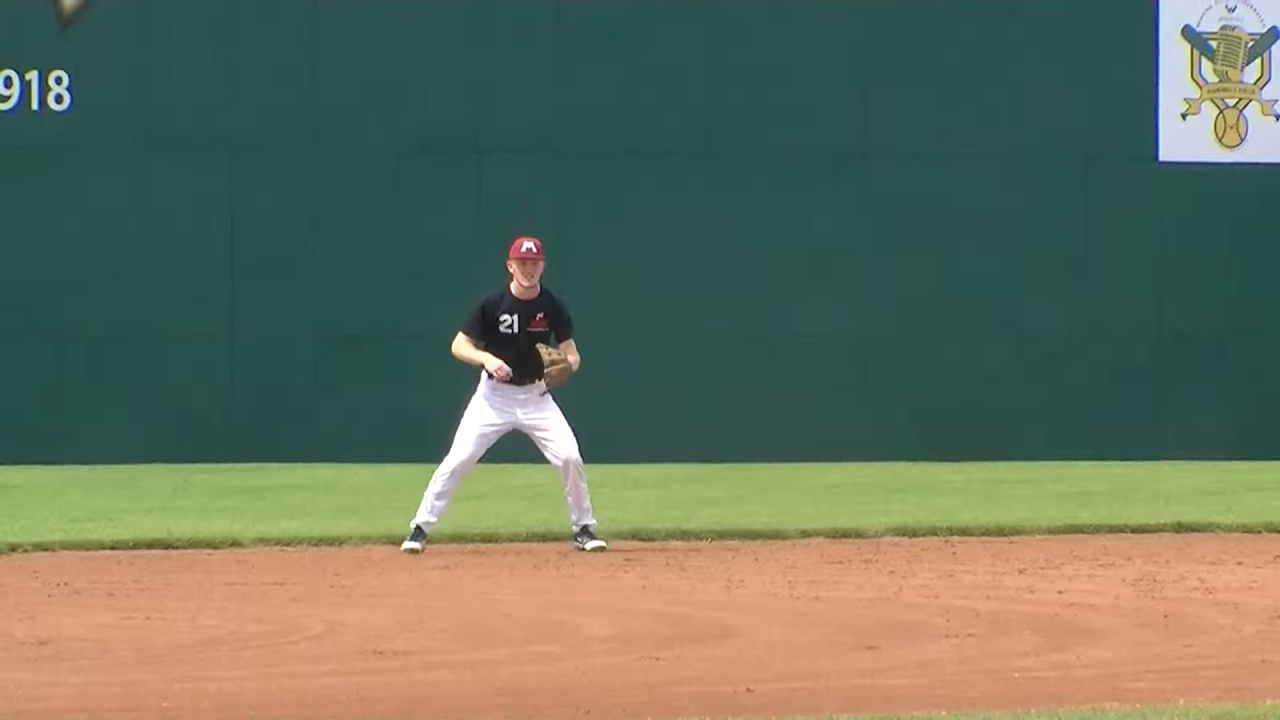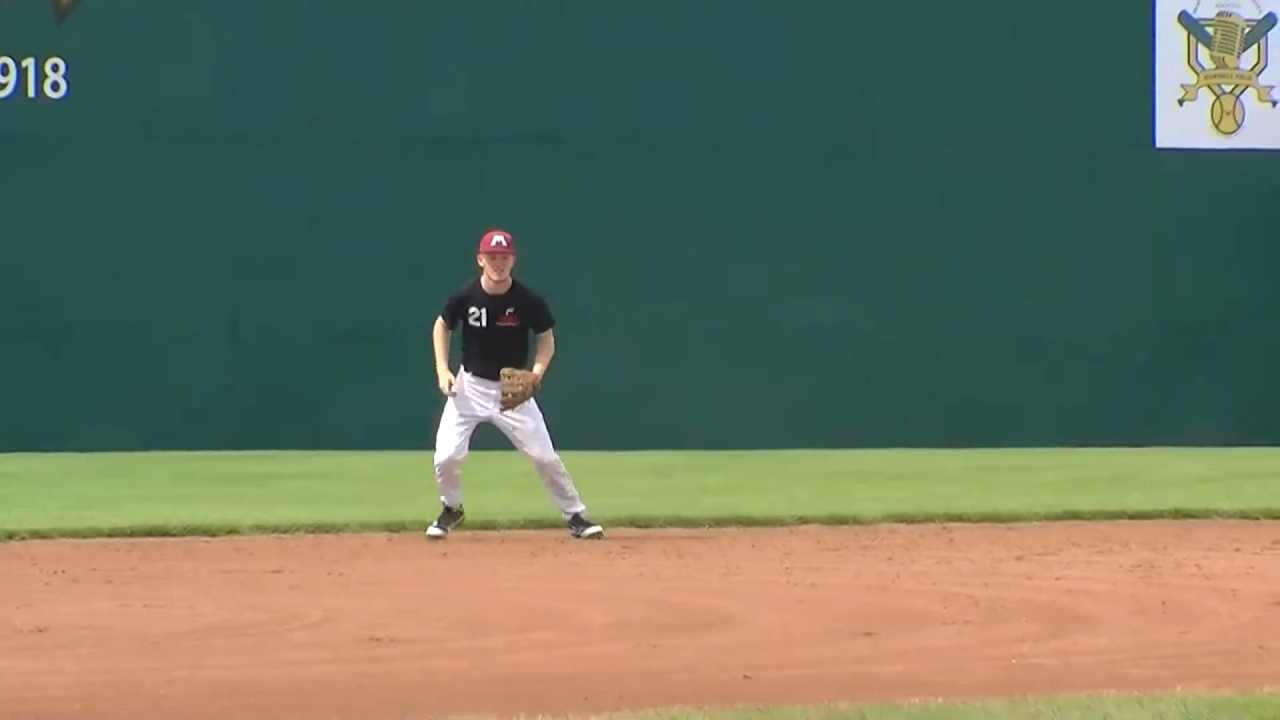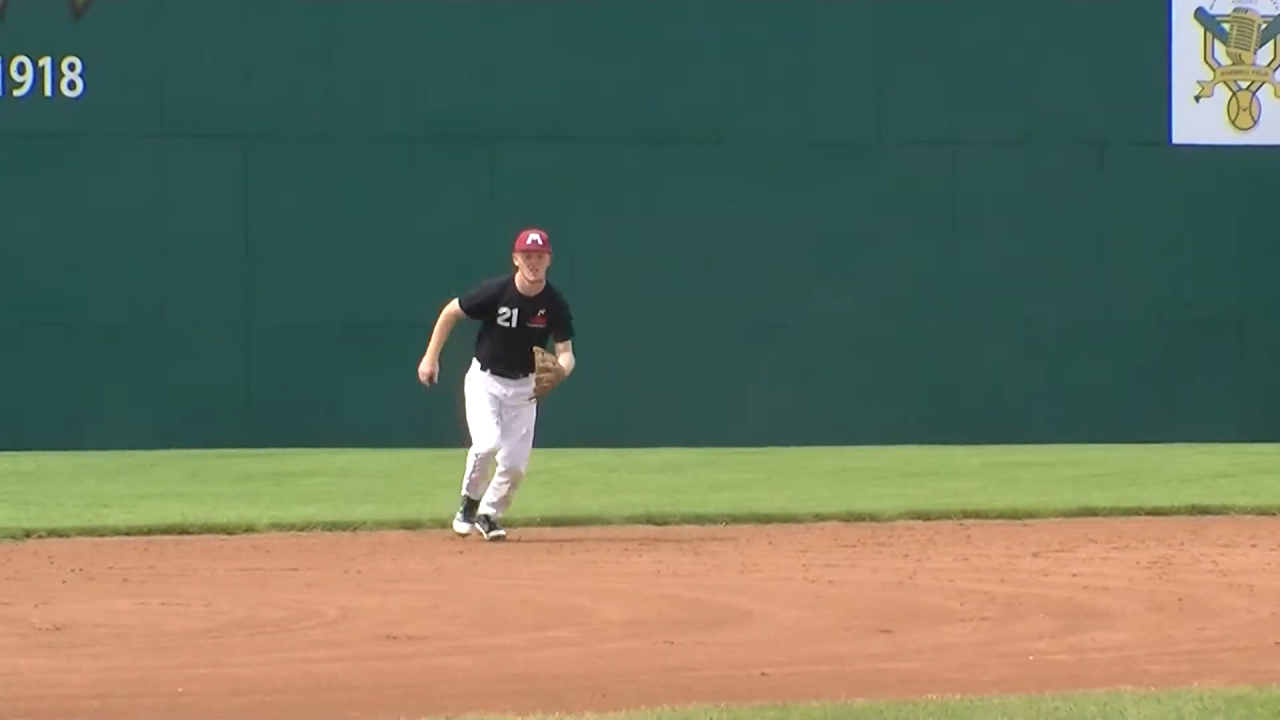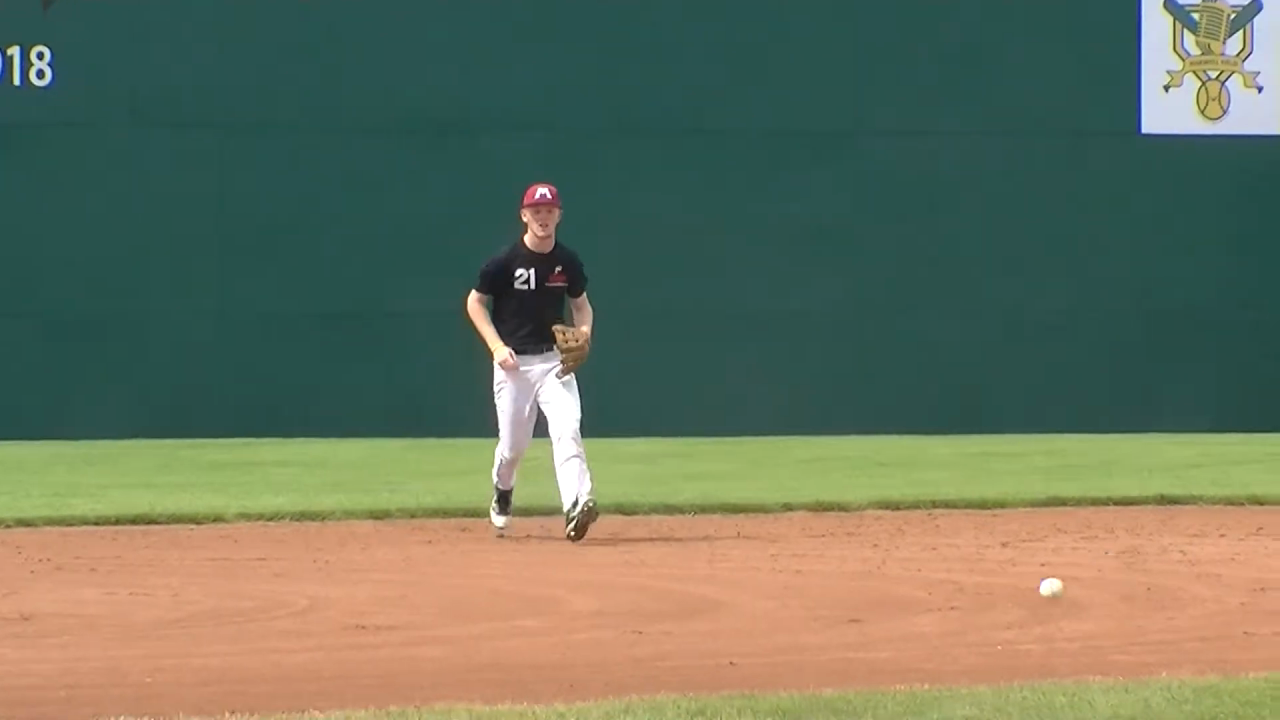
dt=0.5s
person 1, frame 1
left shoulder: (554, 308)
right shoulder: (491, 303)
left elbow: (571, 354)
right elbow: (459, 346)
left wrist: (568, 365)
right wrist: (487, 358)
left hip: (535, 395)
right hip: (494, 393)
left knee: (570, 457)
right knee: (458, 460)
left ankle: (583, 529)
right ankle: (420, 528)
person 1, frame 2
left shoulder: (531, 299)
right shoulder: (464, 296)
left elbow: (547, 338)
right elbow: (441, 327)
left wrist: (536, 374)
right wrist: (442, 369)
right hip: (470, 385)
left knee: (544, 457)
right knee: (447, 455)
left ankle: (575, 515)
right ankle: (451, 509)
person 1, frame 3
left shoulder: (555, 303)
right shoulder: (492, 292)
left elbow: (566, 354)
right elbow: (450, 312)
left wrist: (561, 369)
right wrist: (430, 358)
left hip: (523, 386)
right hip: (484, 379)
left knee: (515, 464)
right knee: (486, 446)
left ankle: (489, 515)
right ankle: (470, 500)
person 1, frame 4
left shoulder: (568, 260)
right shoulder: (504, 260)
left elbow: (581, 304)
right elbow: (475, 303)
left wrist: (584, 332)
right wrist: (497, 345)
left hip: (554, 360)
right hip: (514, 363)
left knee: (567, 428)
right knee: (513, 446)
left ankle: (577, 507)
right ankle: (502, 492)
